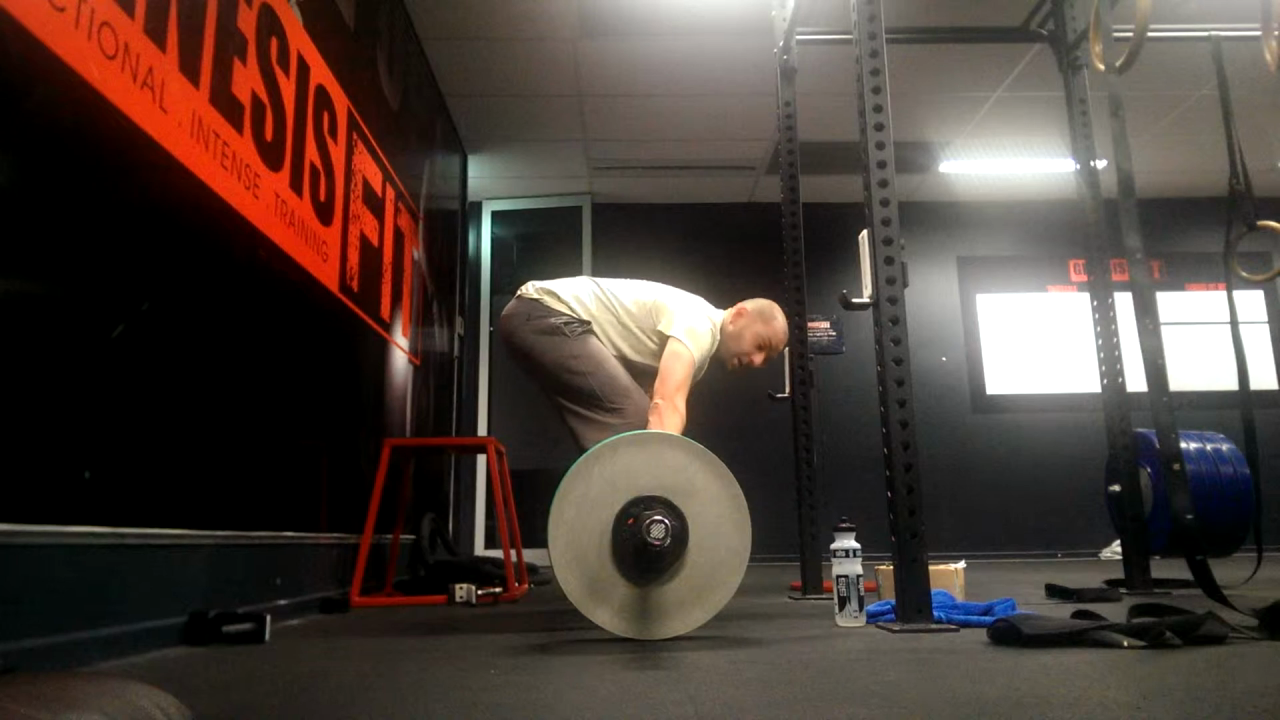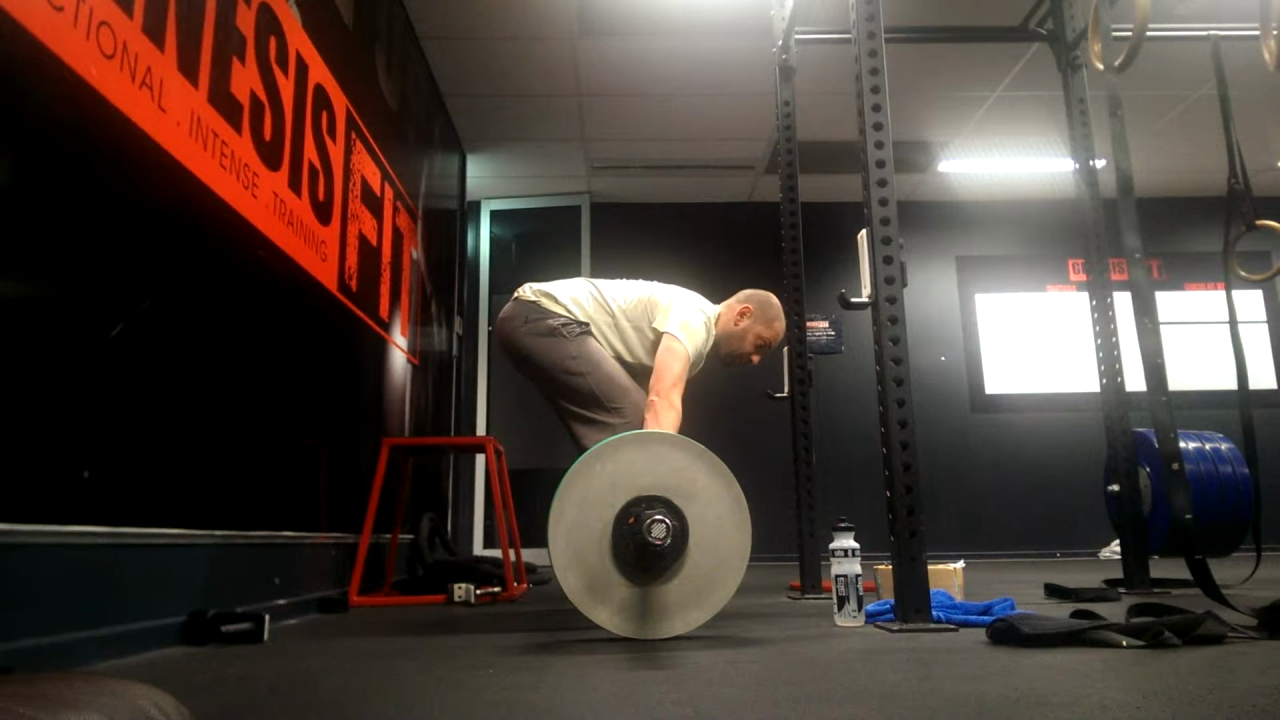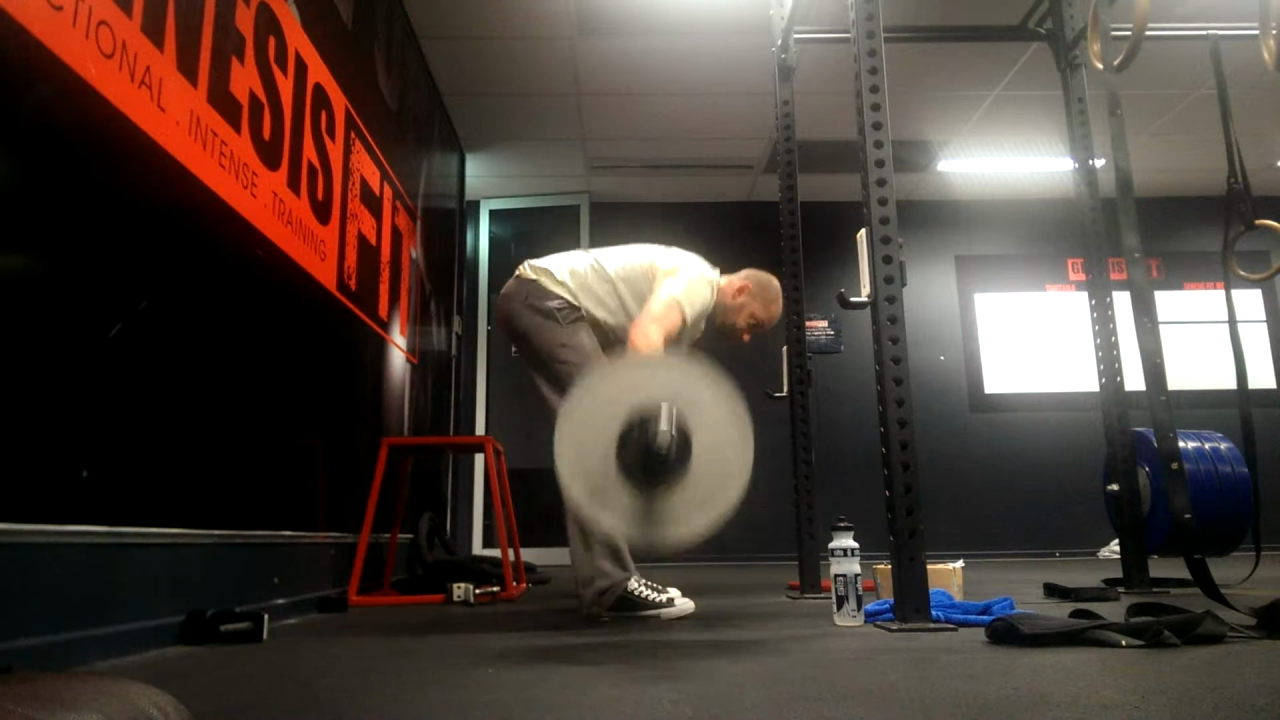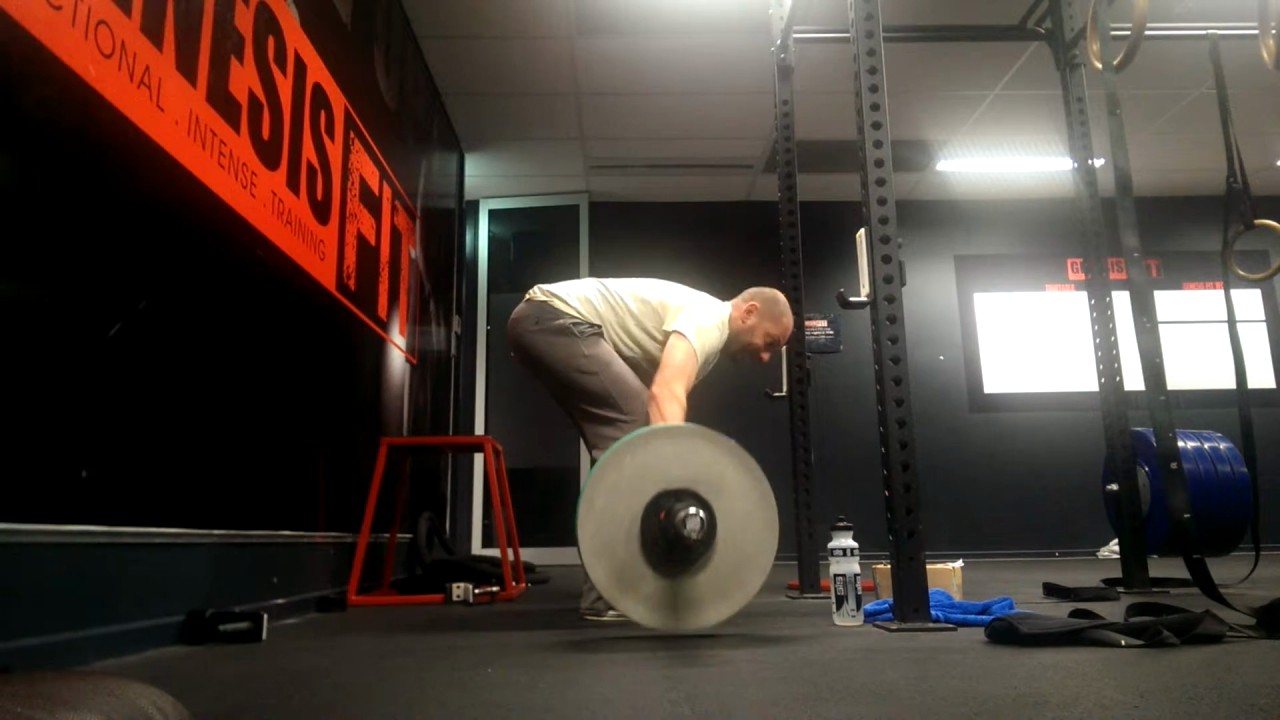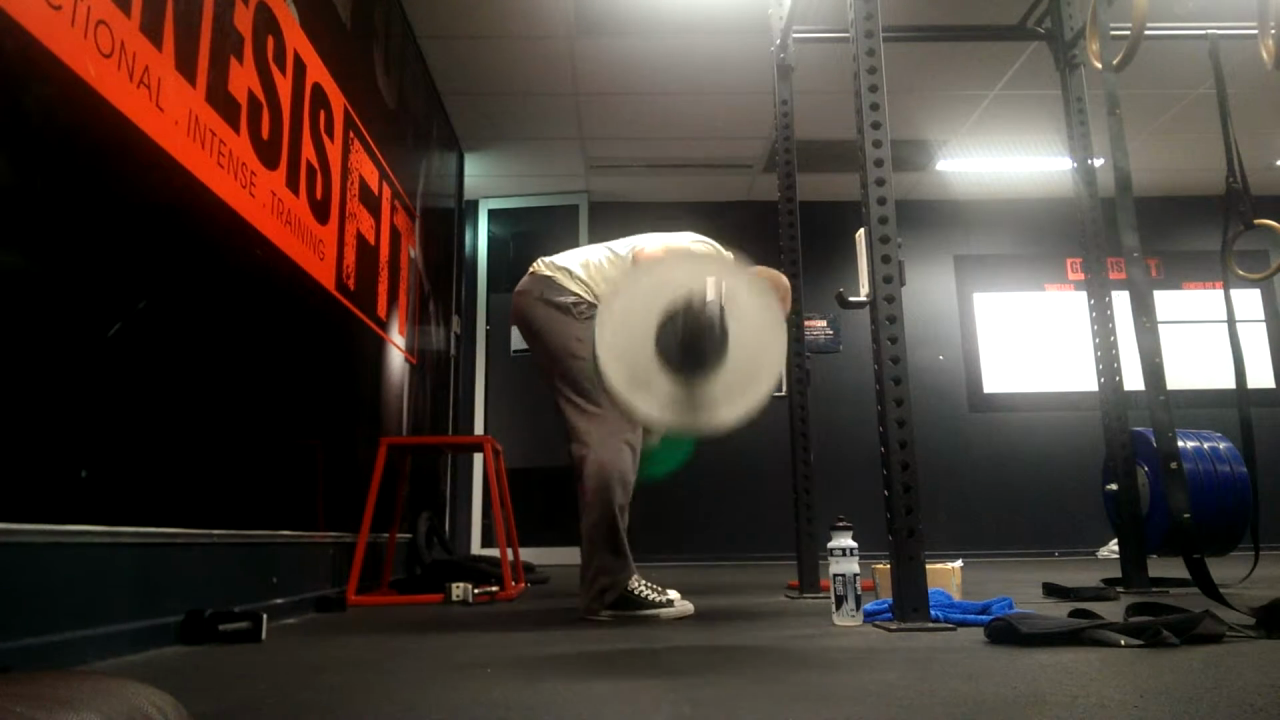
dt=1s
person 1, frame 1
left shoulder: (693, 354)
right shoulder: (699, 323)
right elbow: (667, 404)
left hip: (533, 318)
right hip: (542, 313)
left knee: (629, 424)
right knee: (629, 423)
person 1, frame 2
left shoulder: (695, 342)
right shoulder: (695, 317)
left elbow: (654, 402)
right elbow: (662, 401)
left hip: (530, 320)
right hip: (538, 316)
left knee: (625, 425)
right knee: (628, 423)
person 1, frame 3
left shoulder: (694, 315)
right shoulder: (697, 283)
right elbow: (643, 338)
left hip: (536, 301)
right hip: (540, 296)
left ankle: (606, 581)
right ankle: (609, 588)
person 1, frame 4
left shoulder: (706, 337)
right shoulder: (710, 319)
right elbow: (666, 395)
left hip: (540, 322)
right hip: (551, 317)
left knee: (628, 433)
right knee: (636, 428)
person 1, frame 5
right shoulder: (713, 259)
right elbow: (648, 256)
left hip: (548, 297)
right hip: (554, 292)
left knee: (607, 429)
right knee: (608, 428)
left ankle: (604, 576)
right ankle: (611, 589)
